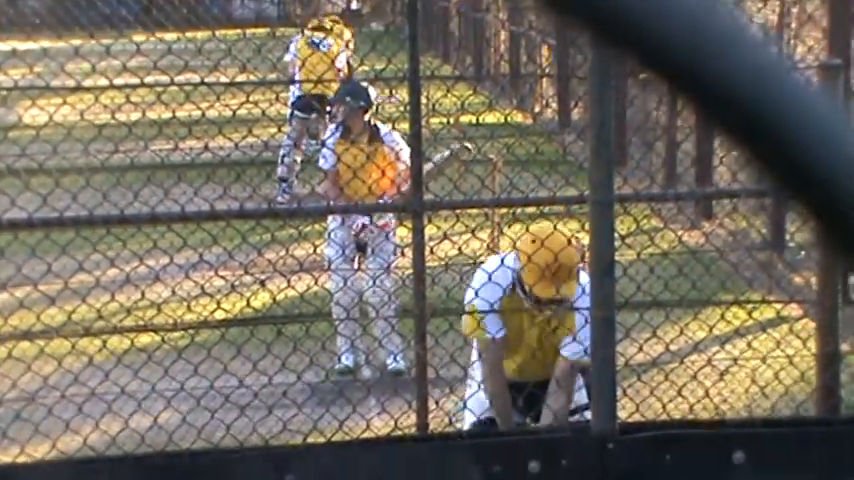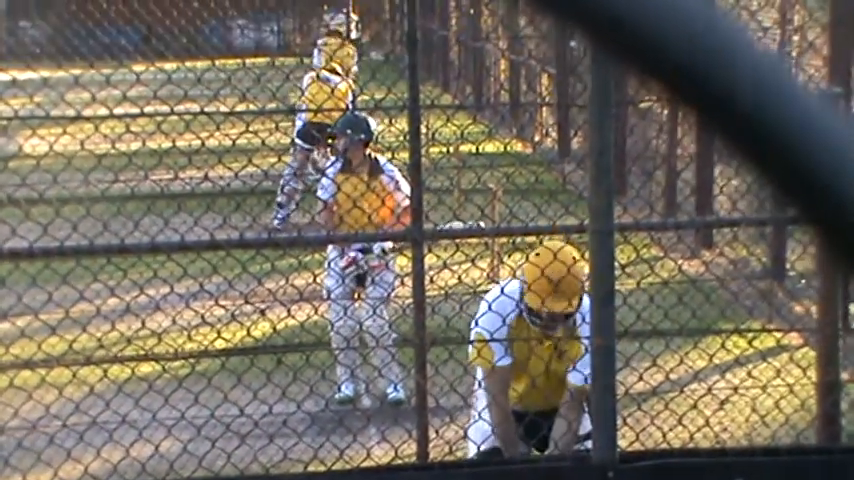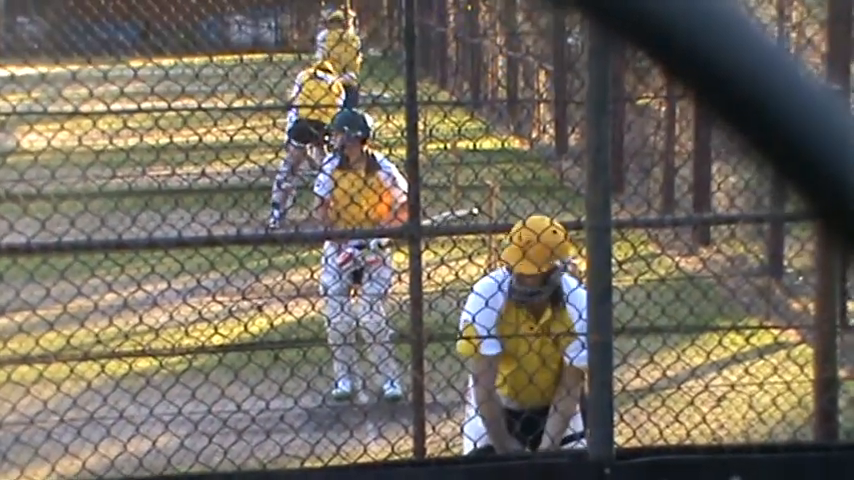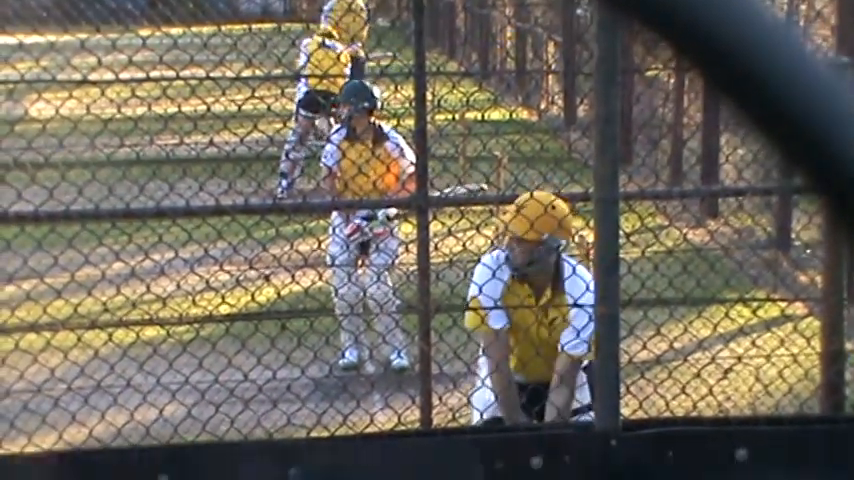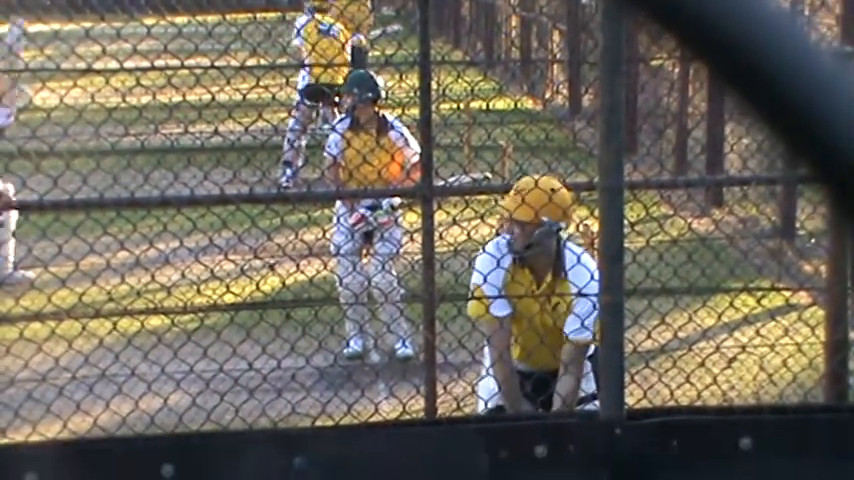
dt=0.3s
person 1, frame 1
left shoulder: (387, 138)
right shoulder: (333, 137)
left elbow: (406, 172)
right elbow: (328, 182)
left wrist: (387, 200)
right wrist: (351, 216)
left hip: (379, 218)
right hip: (343, 217)
left knee: (379, 287)
right knee: (342, 286)
left ankle: (394, 353)
right ankle: (348, 352)
person 1, frame 2
left shoulder: (385, 171)
right shoulder: (334, 170)
left elbow: (405, 210)
right elbow: (326, 213)
left wrist: (384, 241)
right wrist: (346, 250)
left hip: (376, 251)
right hip: (342, 249)
left knee: (375, 319)
right knee: (341, 318)
left ankle: (394, 382)
right ankle: (347, 381)
person 1, frame 3
left shoulder: (382, 168)
right shoulder: (331, 167)
left elbow: (402, 207)
right elbow: (322, 209)
right wrist: (341, 246)
left hip: (373, 247)
right hip: (339, 245)
left knee: (371, 315)
right knee: (337, 315)
left ankle: (390, 377)
right ankle: (344, 377)
person 1, frame 4
left shoulder: (389, 139)
right shoulder: (338, 138)
left elbow: (410, 178)
right elbow: (329, 180)
left wrist: (390, 208)
right wrist: (349, 217)
left hip: (380, 218)
right hip: (346, 216)
left knee: (377, 286)
right knee: (344, 285)
left ankle: (397, 348)
right ankle: (351, 347)
person 1, frame 5
left shoulder: (393, 129)
right shoulder: (341, 127)
left elbow: (414, 167)
right elbow: (332, 170)
left wrist: (394, 196)
right wrist: (353, 207)
left hip: (384, 207)
right hip: (350, 205)
left knee: (382, 275)
right knee: (348, 275)
left ankle: (402, 337)
right ankle: (357, 336)
person 2, frame 1
left shoulder: (584, 297)
right shoulder: (491, 279)
left elbow: (562, 385)
right elbow: (491, 370)
left hip: (555, 379)
right hip: (499, 380)
person 2, frame 2
left shoulder: (588, 321)
right shoulder: (498, 306)
left elbow: (571, 410)
right elbow: (497, 398)
left hip: (560, 408)
right hip: (502, 409)
person 2, frame 3
left shoulder: (578, 305)
right shoulder: (486, 295)
left elbow: (569, 390)
right elbow: (484, 387)
right wrist: (505, 455)
left hip: (554, 407)
right hip: (498, 405)
person 2, frame 4
left shoulder: (580, 289)
right shoulder: (491, 270)
left elbow: (564, 381)
right elbow: (497, 364)
left hip: (563, 379)
right hip: (507, 380)
person 2, frame 5
left shoulder: (583, 273)
right shoulder: (492, 257)
left elbow: (573, 367)
right elbow: (498, 349)
left hip: (567, 372)
right hip: (512, 369)
person 3, frame 1
left shoulder: (299, 40)
right shoulder: (339, 46)
left elbow: (292, 70)
right elbow: (344, 76)
left hip: (304, 96)
right hip: (329, 99)
left knee: (293, 142)
left ankle: (284, 189)
person 3, frame 2
left shoulder: (310, 77)
right shoulder: (344, 85)
left elbow: (302, 102)
right elbow: (347, 110)
left hip: (308, 123)
right hip: (332, 128)
left knee: (295, 170)
left ankle: (281, 216)
person 3, frame 3
left shoulder: (303, 76)
right shoulder: (337, 84)
left elbow: (294, 100)
right elbow: (339, 110)
left hip: (301, 120)
right hip: (326, 124)
left knee: (289, 168)
left ankle: (276, 215)
person 3, frame 4
left shoulder: (308, 43)
right shoulder: (344, 52)
left elbow: (302, 70)
left hip: (312, 90)
right hip: (336, 94)
left knee: (298, 138)
left ankle: (284, 185)
person 3, frame 5
left shoulder: (303, 22)
right shoulder: (340, 28)
left elbow: (300, 50)
right elbow: (346, 59)
left hip: (311, 80)
right hip: (335, 82)
left knee: (297, 127)
left ankle: (288, 174)
